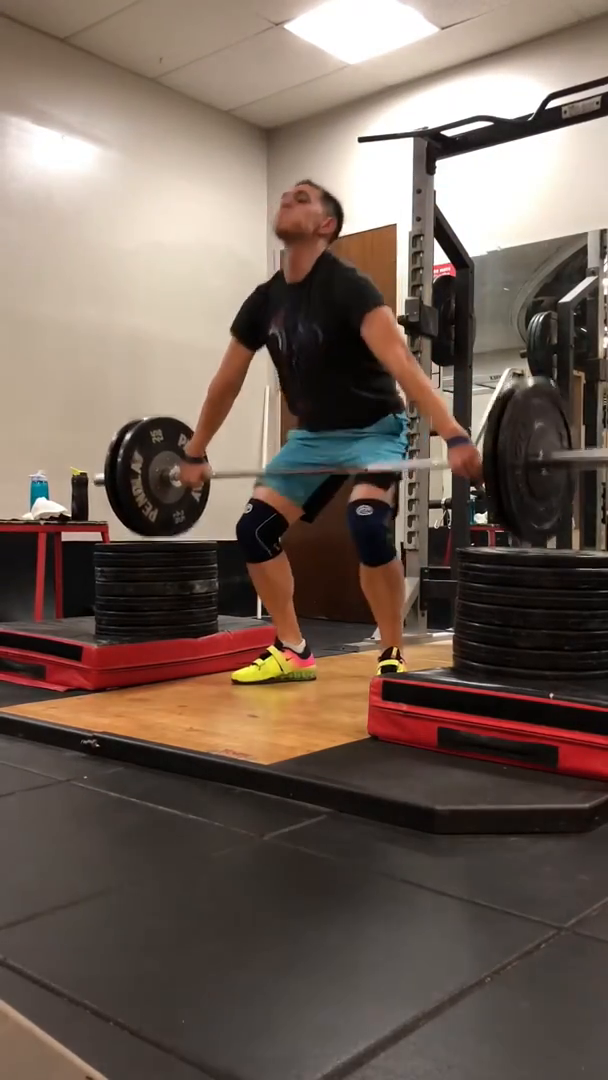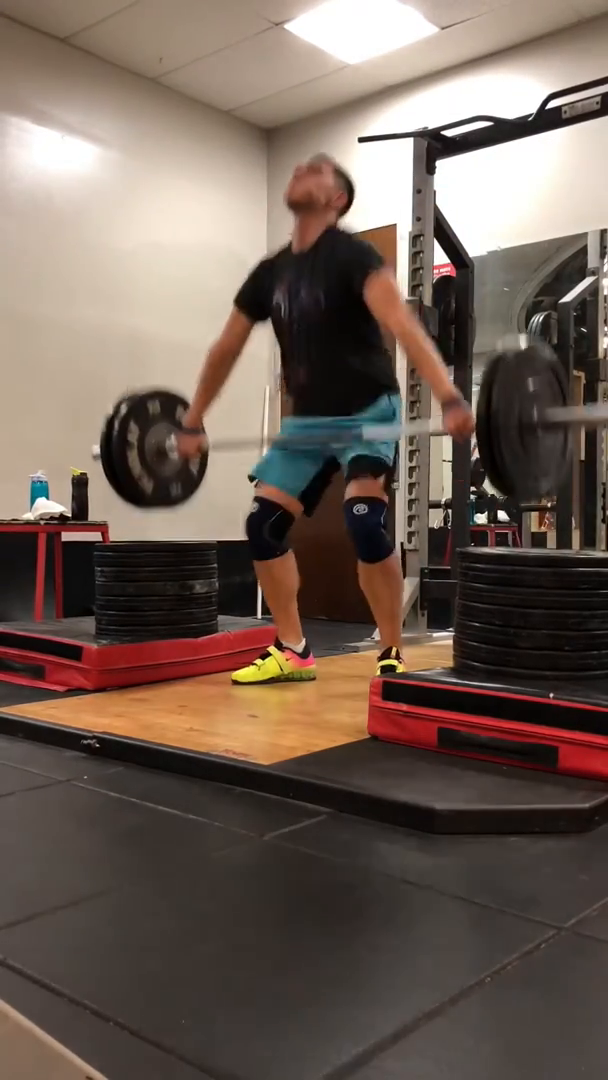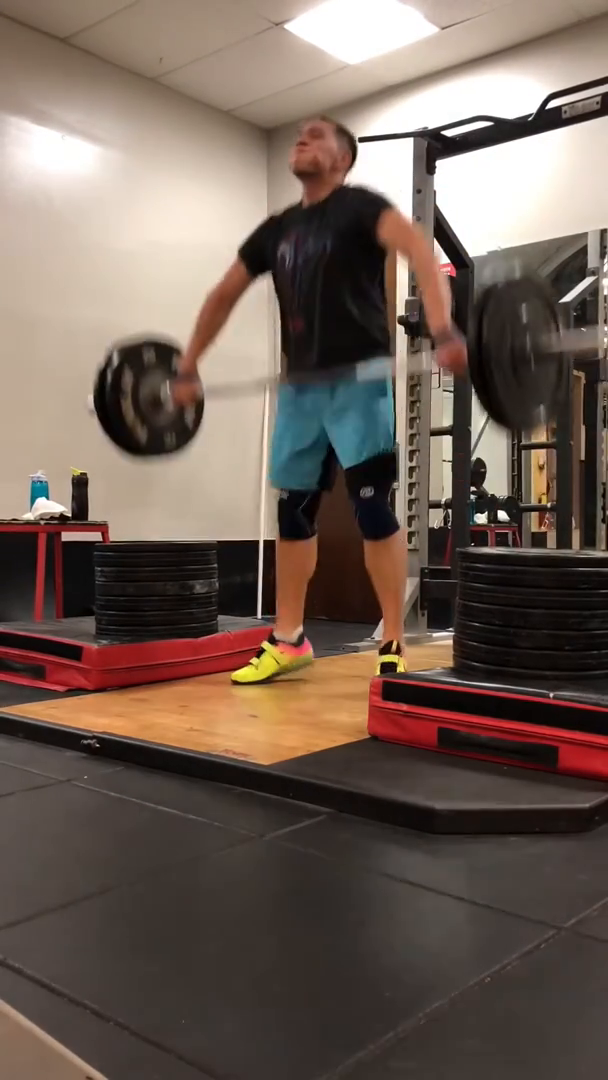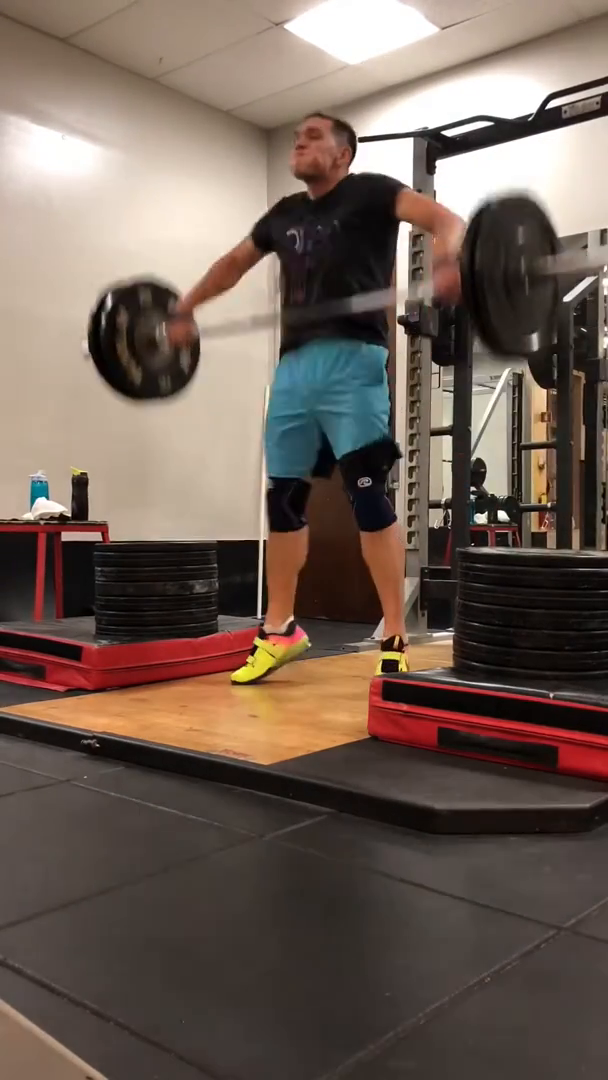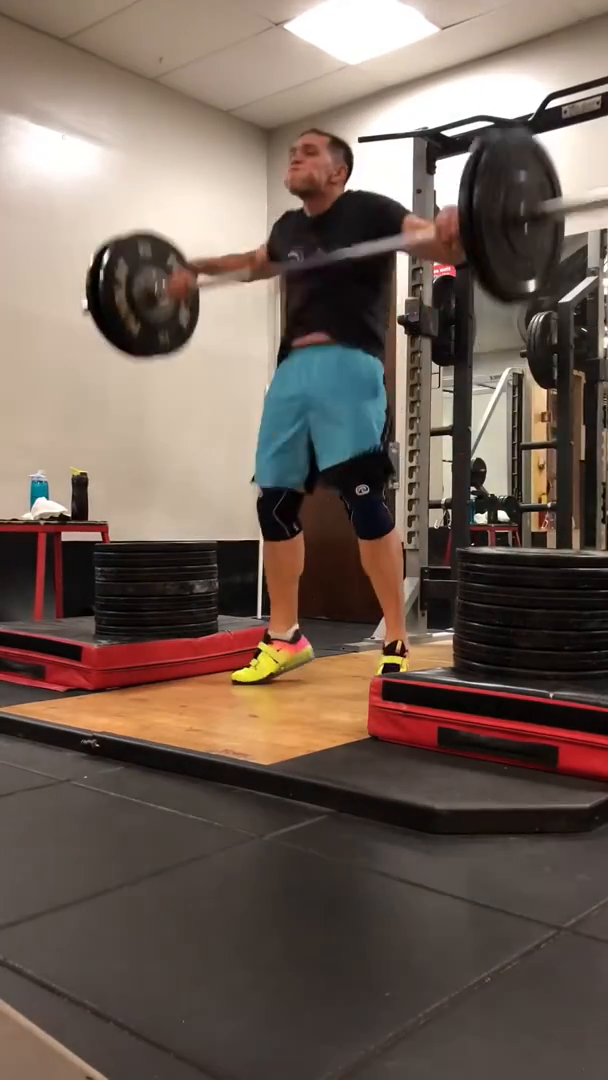
dt=0.1s
person 1, frame 1
left shoulder: (346, 287)
right shoulder: (265, 300)
left elbow: (400, 362)
right elbow: (227, 381)
left wrist: (455, 438)
right wrist: (196, 454)
left hip: (372, 429)
right hip: (312, 435)
left knee: (368, 524)
right knee: (254, 527)
left ankle: (393, 658)
right ankle: (291, 651)
person 1, frame 2
left shoulder: (351, 253)
right shoulder: (269, 272)
left elbow: (401, 323)
right elbow: (224, 350)
left wrist: (449, 398)
right wrist: (192, 423)
left hip: (367, 412)
right hip: (307, 420)
left knee: (364, 519)
right knee: (264, 523)
left ankle: (392, 656)
right ankle: (292, 649)
person 1, frame 3
left shoulder: (359, 206)
right shoulder: (277, 227)
left elbow: (420, 252)
right elbow: (224, 295)
left wrist: (443, 332)
right wrist: (188, 367)
left hip: (357, 377)
right hip: (300, 384)
left knee: (371, 501)
right knee: (294, 506)
left ankle: (393, 647)
right ankle: (289, 640)
person 1, frame 4
left shoulder: (368, 192)
right shoulder: (285, 212)
left elbow: (442, 220)
right elbow: (233, 262)
left wrist: (448, 261)
right wrist: (185, 310)
left hip: (352, 360)
right hip: (295, 366)
left knee: (366, 491)
right knee: (283, 496)
left ankle: (394, 644)
right ankle: (280, 630)
person 1, frame 5
left shoulder: (366, 211)
right shoulder: (289, 224)
left elbow: (444, 241)
right elbow: (261, 262)
left wrist: (448, 235)
right wrist: (195, 271)
left hip: (348, 364)
right hip: (292, 368)
left knee: (363, 497)
right knee: (275, 502)
left ankle: (396, 647)
right ankle: (284, 638)
